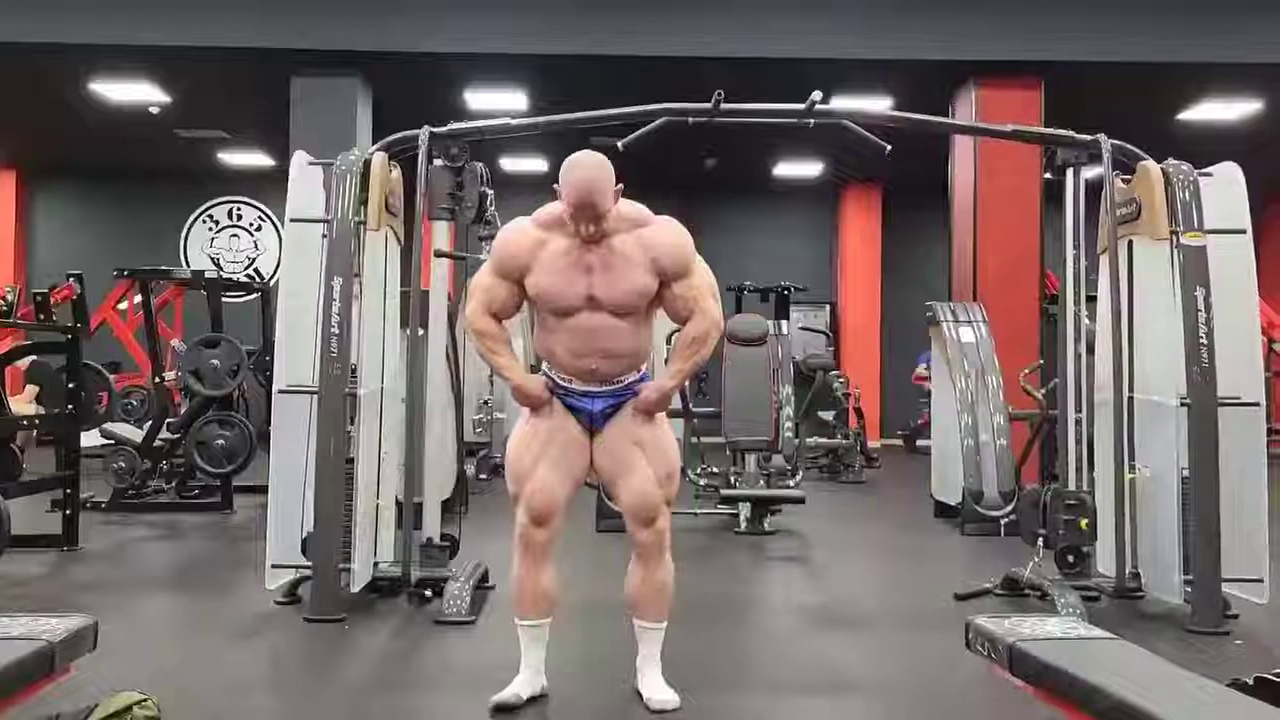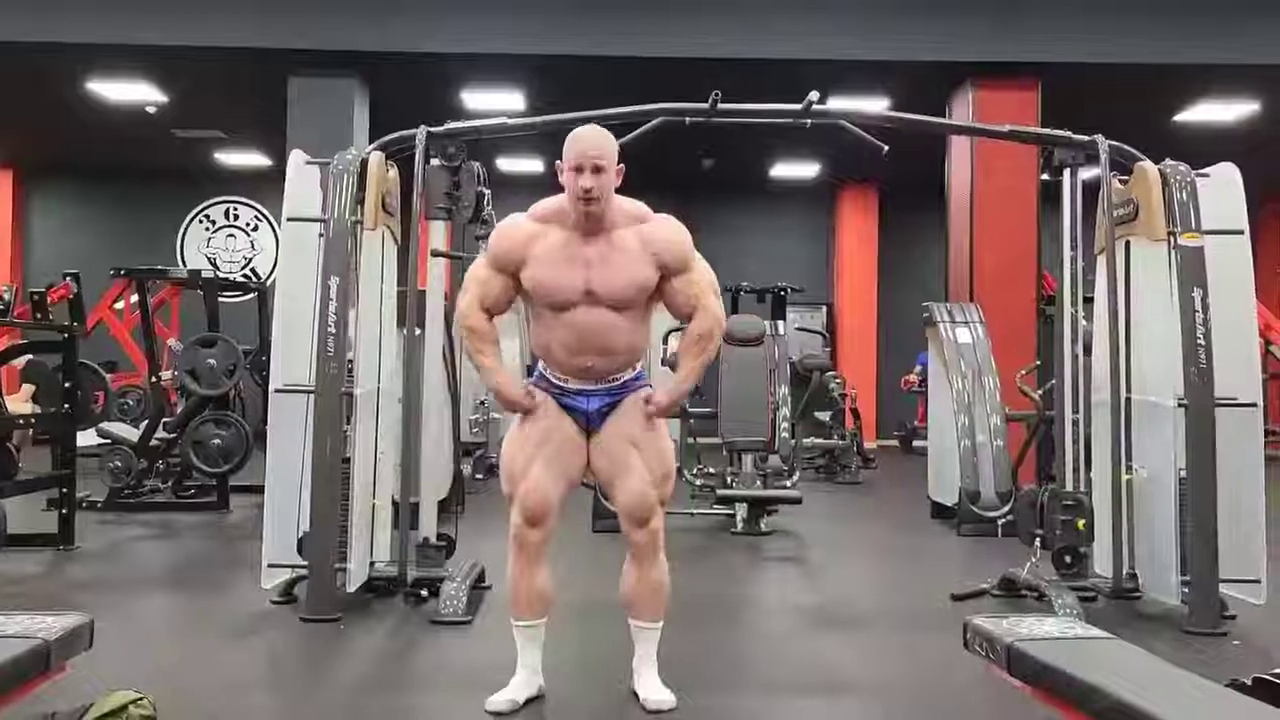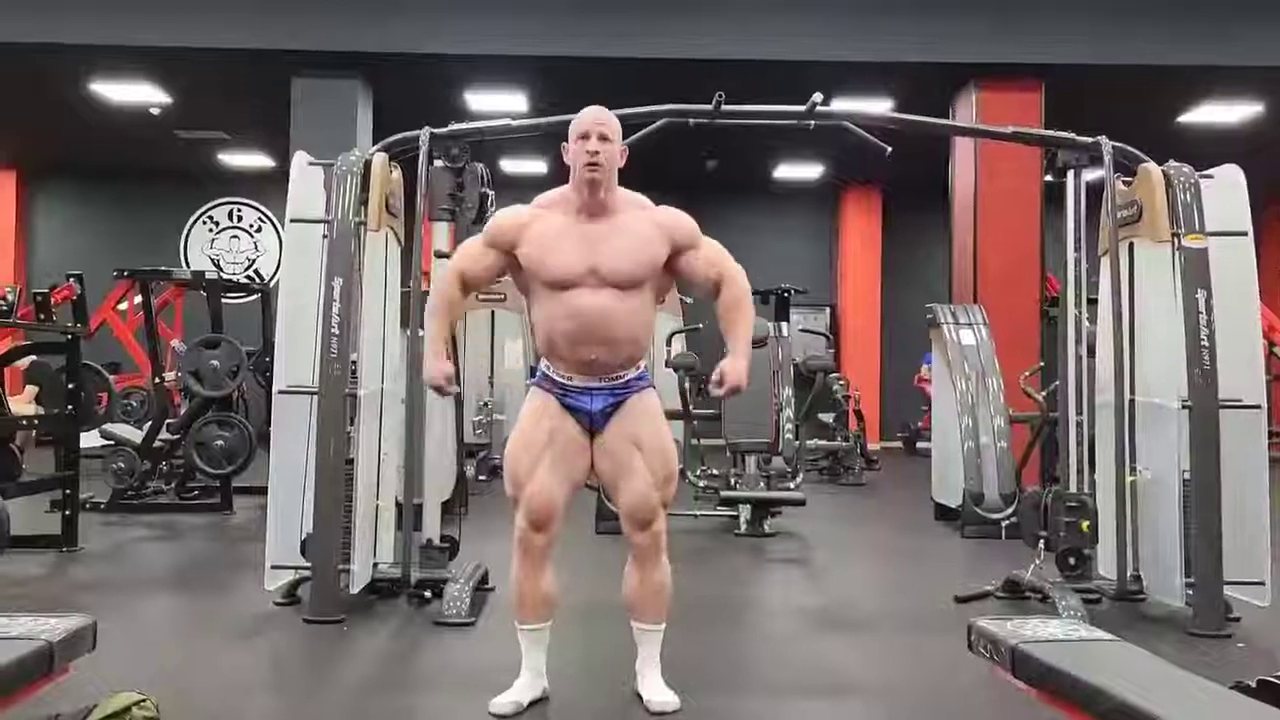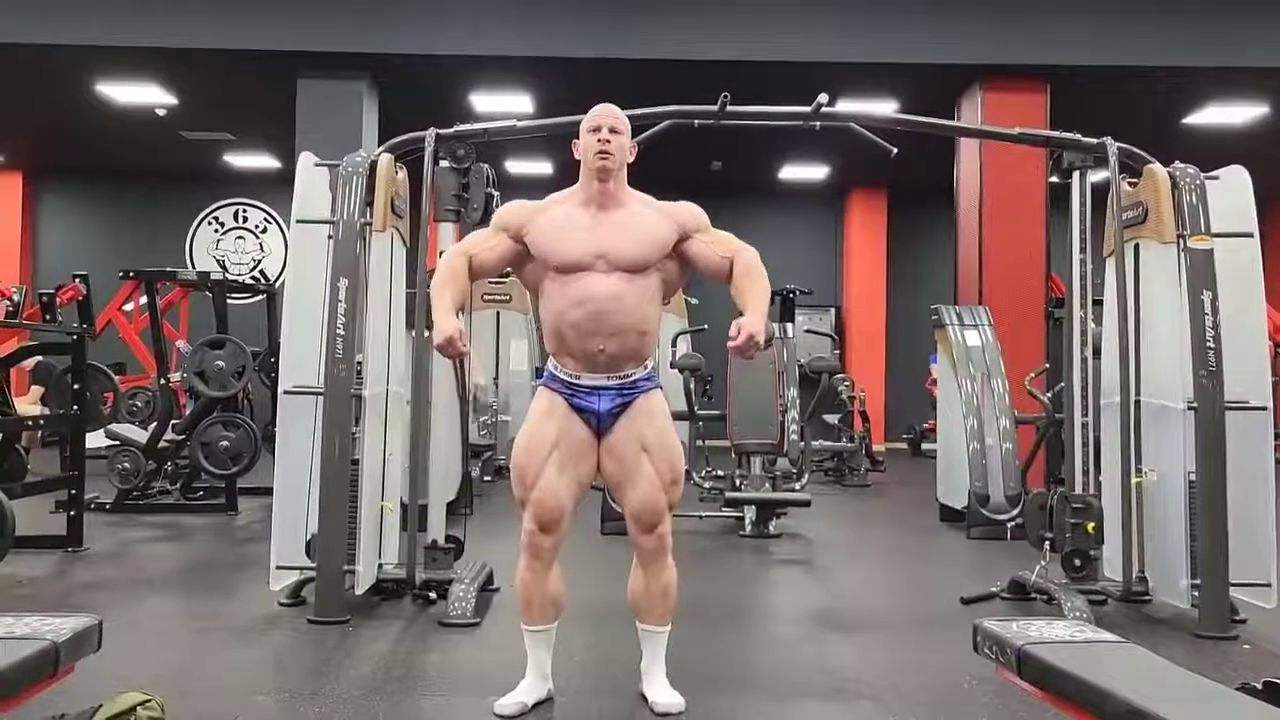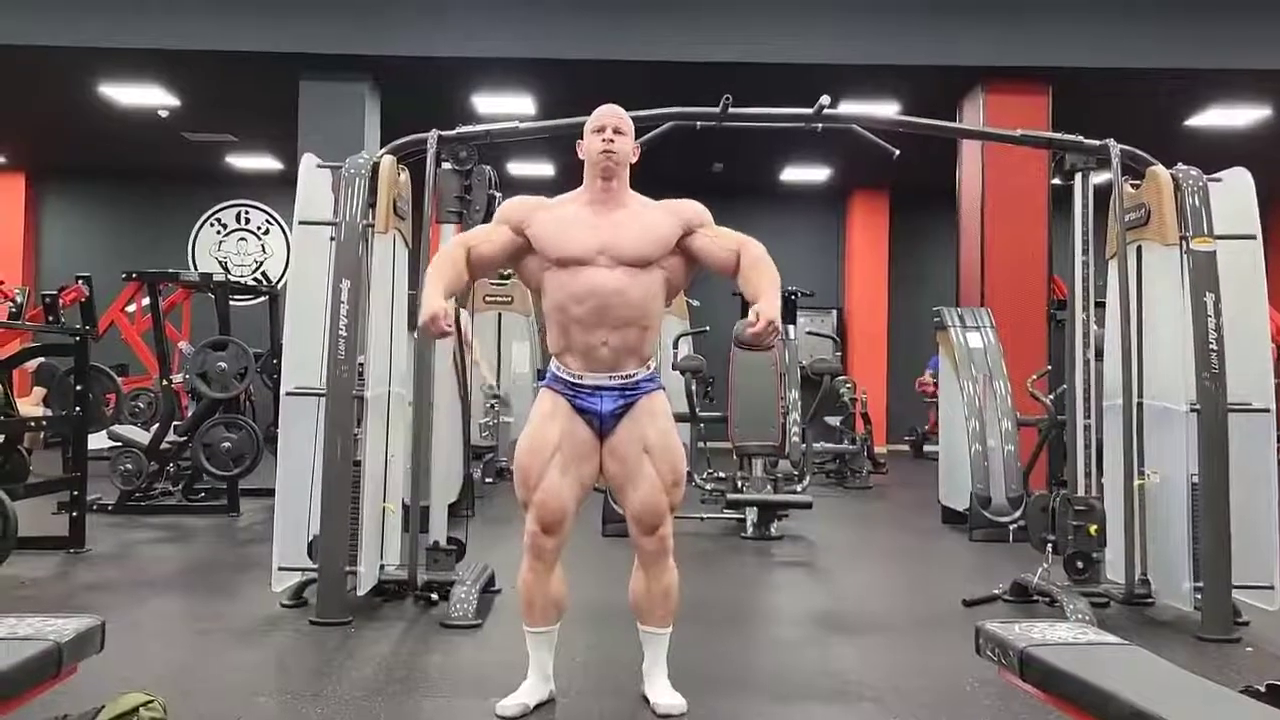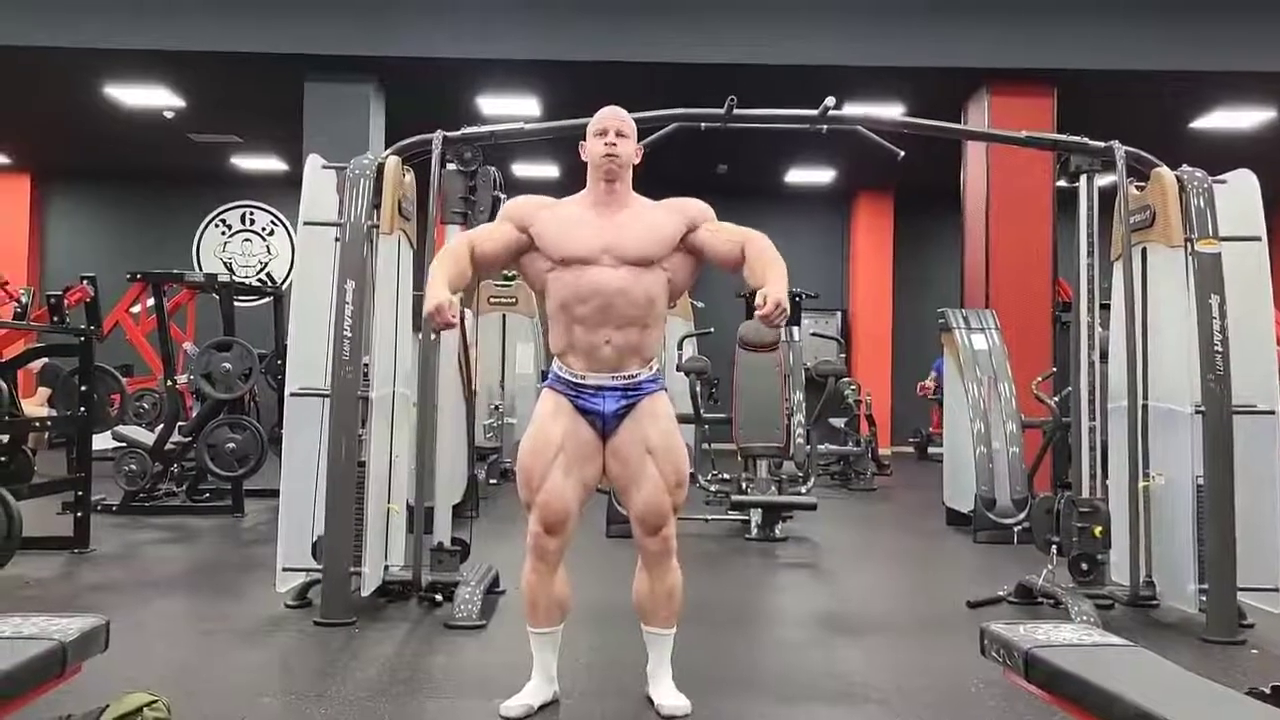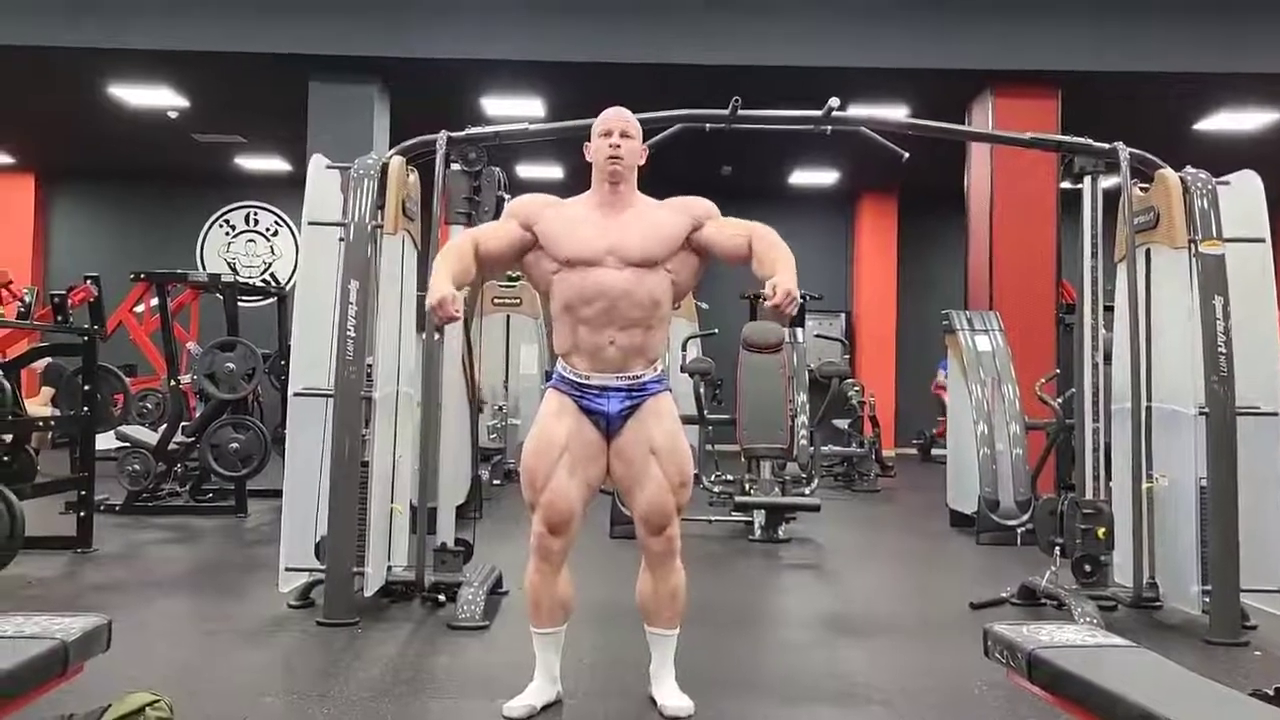
dt=0.4s
person 1, frame 1
left shoulder: (660, 239)
right shoulder: (524, 240)
left elbow: (706, 314)
right elbow: (480, 311)
left wrist: (670, 382)
right wrist: (518, 378)
left hip: (631, 399)
right hip: (555, 399)
left knee: (652, 530)
right knee: (533, 527)
left ankle: (650, 670)
right ankle: (530, 671)
person 1, frame 2
left shoulder: (659, 235)
right shoulder: (521, 234)
left elbow: (706, 312)
right elbow: (474, 307)
left wrist: (680, 383)
right wrist: (498, 378)
left hip: (627, 398)
right hip: (548, 398)
left knee: (646, 530)
right knee: (527, 527)
left ankle: (645, 671)
right ankle: (527, 672)
person 1, frame 3
left shoulder: (661, 224)
right shoulder: (523, 223)
left elbow: (728, 279)
right elbow: (455, 277)
left wrist: (738, 351)
right wrist: (436, 348)
left hip: (630, 395)
right hip: (554, 394)
left knee: (648, 532)
right knee: (532, 530)
person 1, frame 4
left shoulder: (671, 218)
right shoulder: (531, 217)
left elbow: (739, 258)
right elbow: (461, 259)
left wrist: (754, 315)
right wrist: (445, 315)
left hip: (637, 394)
right hip: (561, 393)
left knee: (653, 533)
right knee: (538, 532)
person 1, frame 5
left shoulder: (674, 217)
right shoulder: (535, 215)
left elbow: (746, 252)
right elbow: (463, 250)
left wrist: (767, 299)
right wrist: (435, 295)
left hip: (639, 395)
right hip: (564, 393)
left knee: (655, 535)
right knee: (541, 534)
person 1, frame 6
left shoulder: (676, 216)
right shoulder: (537, 215)
left elbow: (748, 244)
right elbow: (467, 247)
left wrist: (773, 284)
right wrist: (440, 287)
left hip: (642, 396)
right hip: (566, 394)
left knee: (658, 535)
right knee: (544, 534)
person 1, frame 7
left shoulder: (681, 215)
right shoulder: (542, 214)
left elbow: (756, 237)
right elbow: (470, 243)
left wrist: (782, 274)
right wrist: (443, 280)
left hip: (646, 396)
right hip: (570, 394)
left knee: (662, 535)
right knee: (548, 534)
